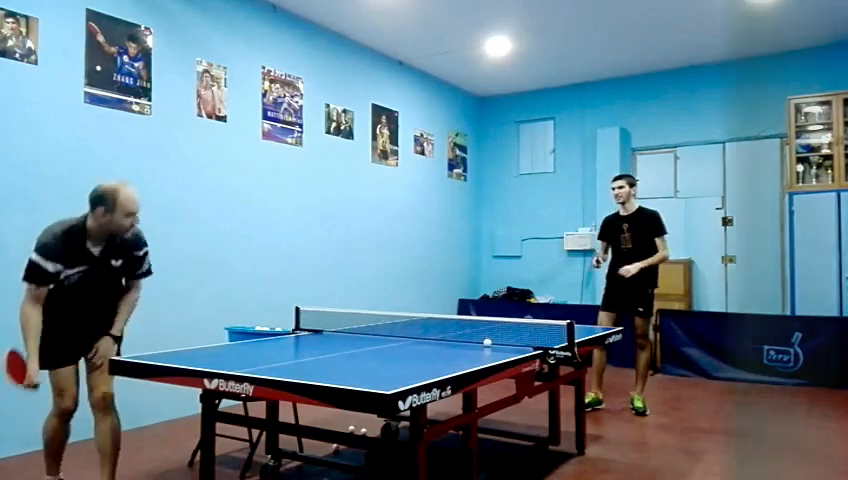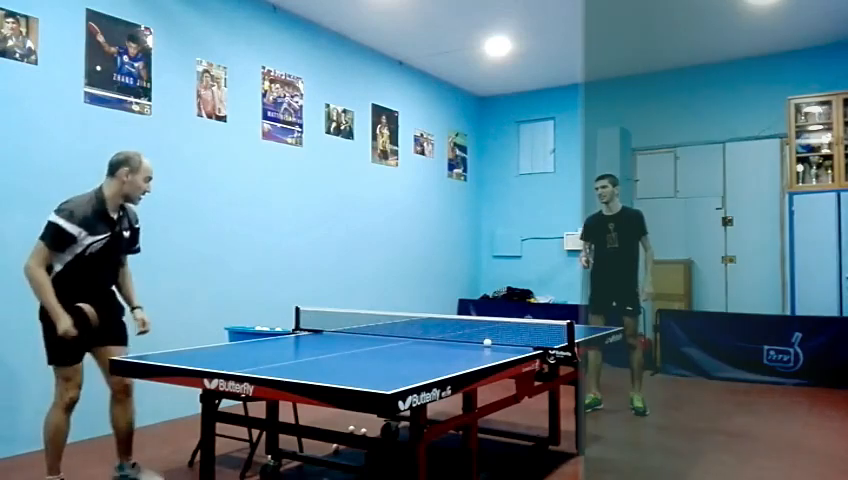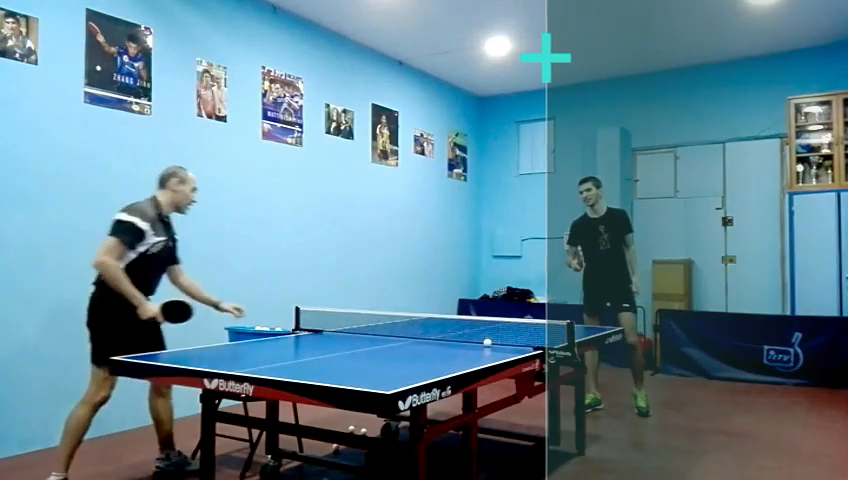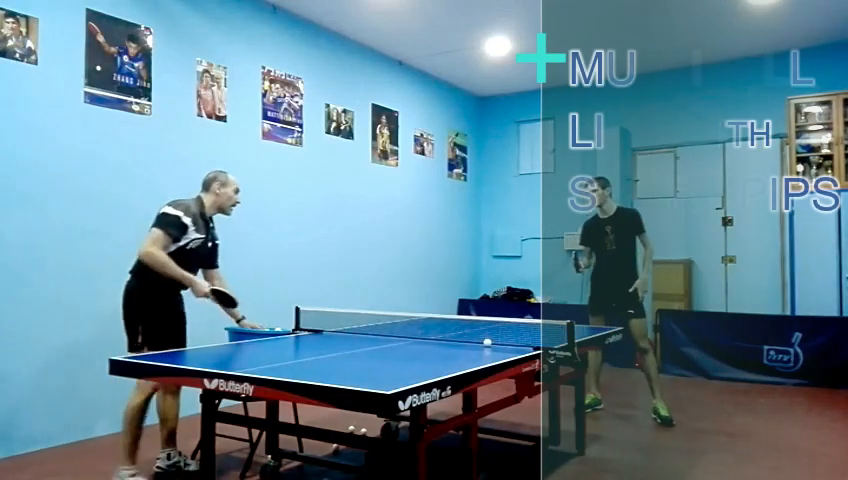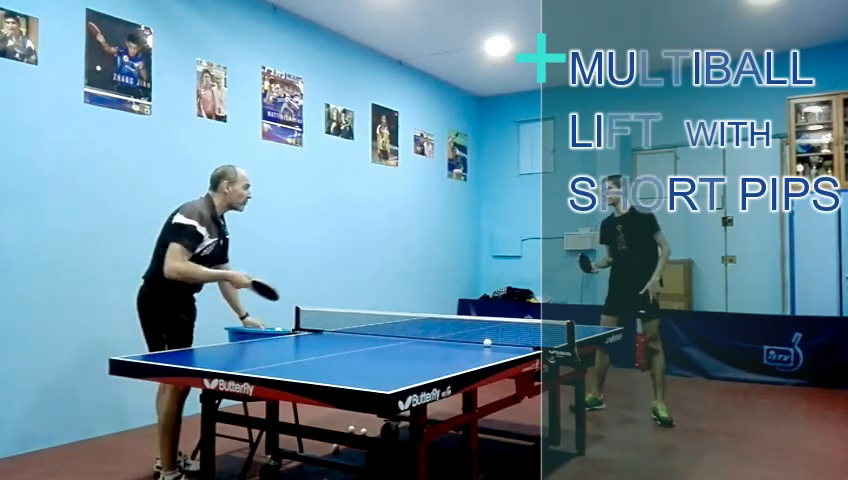
dt=0.4s
person 1, frame 1
left shoulder: (133, 240)
right shoulder: (54, 241)
left elbow: (133, 288)
right elbow: (33, 303)
left wrist: (113, 336)
right wrist: (32, 360)
left hip: (105, 321)
right hip: (60, 325)
left knee: (103, 401)
right knee: (65, 405)
person 1, frame 2
left shoulder: (129, 219)
right shoulder: (74, 213)
right elbow: (34, 266)
left wrist: (135, 307)
right wrist: (58, 315)
left hip: (104, 306)
right hip: (67, 309)
left knee: (122, 386)
right knee: (68, 396)
person 1, frame 3
left shoulder: (167, 229)
right shoulder: (137, 215)
left elbow: (180, 278)
right elbow: (103, 262)
left wrist: (218, 304)
right wrist: (141, 302)
left hip: (144, 314)
right hip: (113, 312)
left knee: (163, 383)
right knee: (99, 393)
person 1, frame 4
left shoulder: (209, 231)
right shoulder: (180, 211)
left elbow: (215, 283)
right elbow: (148, 252)
left wrist: (240, 320)
right wrist: (191, 281)
left hip: (171, 302)
right hip: (145, 300)
left knee: (173, 380)
right knee: (150, 381)
left ankle: (168, 455)
person 1, frame 5
left shoulder: (219, 226)
right shoulder: (192, 216)
left elbow: (223, 276)
right elbow: (173, 268)
left wrist: (243, 315)
right wrist: (228, 275)
left hip: (181, 304)
right hip: (160, 303)
left knee: (173, 381)
right knee: (177, 384)
person 2, frame 1
left shoulder: (650, 217)
right shoulder: (609, 221)
left elbow: (664, 253)
left wrist: (638, 265)
right wrist: (598, 258)
left hip: (641, 287)
right hip: (614, 286)
left knee: (642, 340)
left ankle: (638, 395)
right ankle: (595, 393)
person 2, frame 2
left shoulder: (634, 216)
right shoulder: (592, 221)
left elbow: (648, 250)
right elbow: (586, 250)
left wrist: (648, 281)
right wrist: (584, 258)
left hip: (628, 286)
right hip: (600, 286)
left knee: (632, 340)
left ankle: (636, 395)
right ankle: (593, 394)
person 2, frame 3
left shoulder: (619, 216)
right shoulder: (578, 225)
left elbow: (629, 247)
right elbow: (570, 255)
left wrist: (635, 277)
right wrist: (574, 263)
left hip: (620, 285)
right hip: (593, 287)
left knee: (632, 341)
left ankle: (640, 392)
right ankle: (593, 394)
person 2, frame 4
left shoulder: (630, 216)
right shoulder: (590, 225)
left elbow: (648, 247)
left wrist: (643, 277)
right wrist: (582, 263)
left hip: (628, 287)
right hip: (600, 288)
left knee: (643, 344)
left ankle: (658, 402)
right ankle: (594, 395)
person 2, frame 5
left shoulder: (643, 215)
right shoulder: (606, 224)
left elbow: (665, 248)
left wrist: (655, 278)
right wrist: (596, 265)
left hip: (644, 288)
right hip: (617, 289)
left knee: (654, 345)
left ankle: (659, 404)
right ankle: (595, 395)
